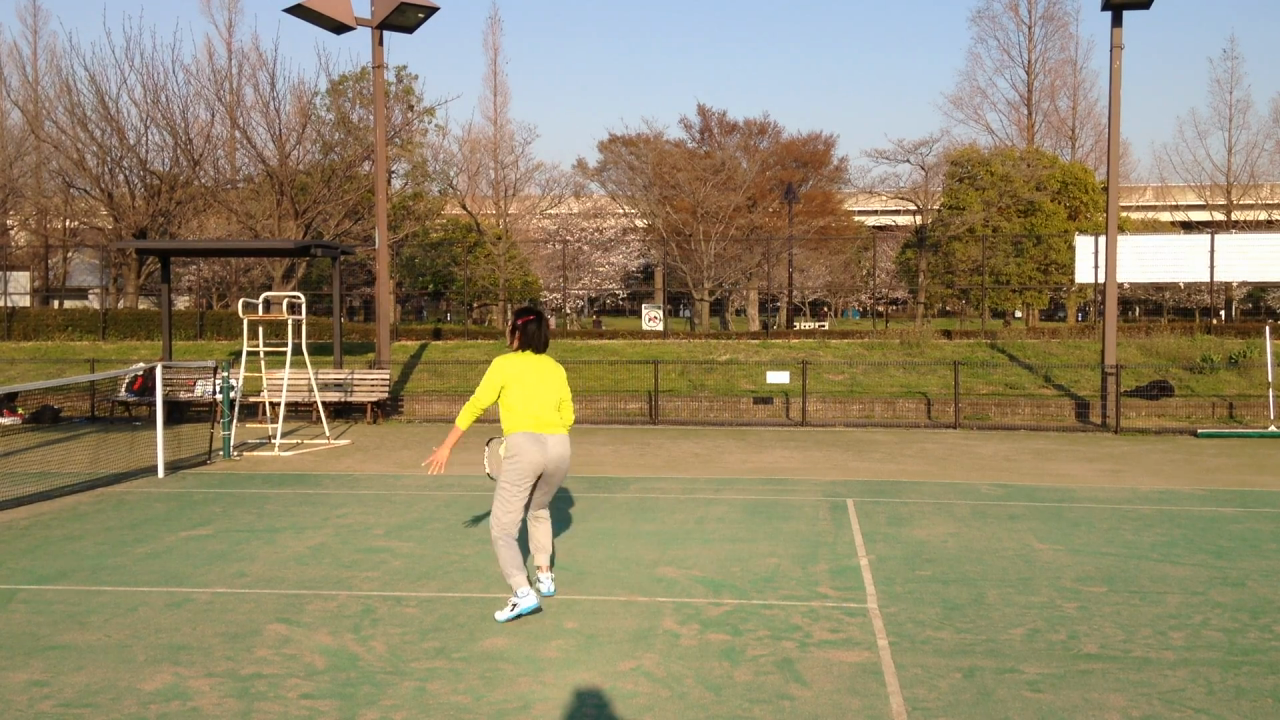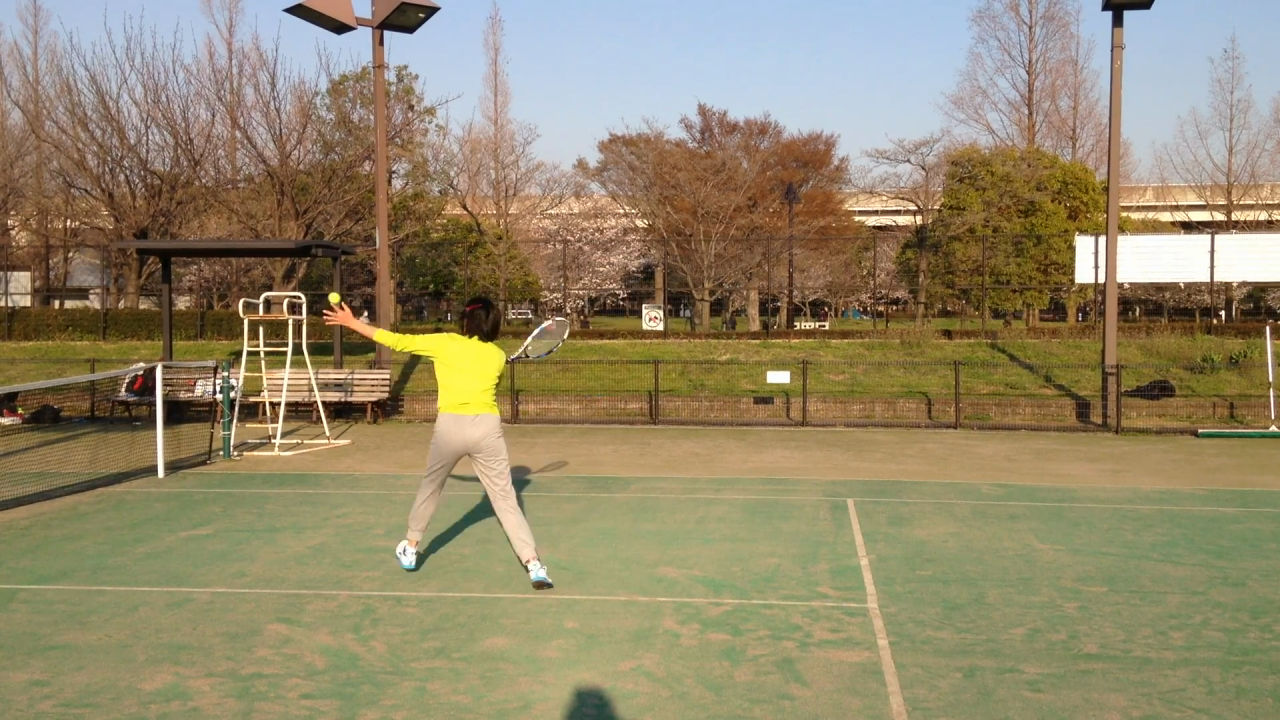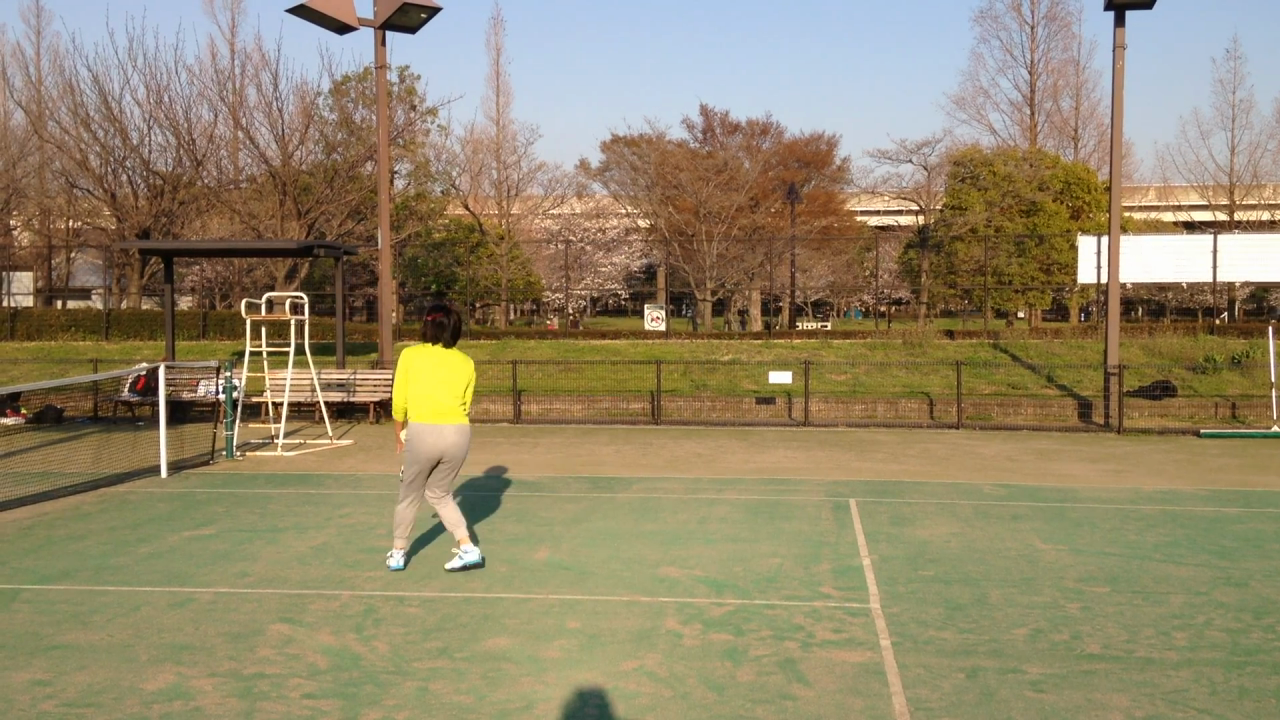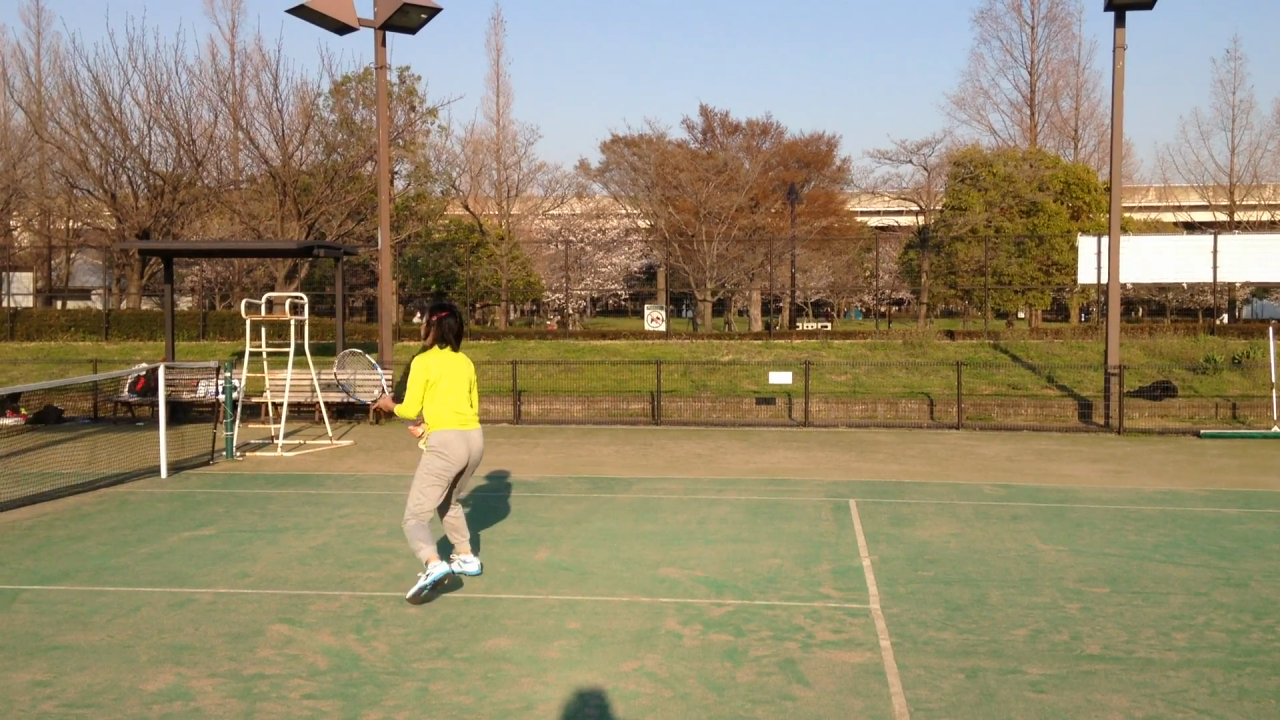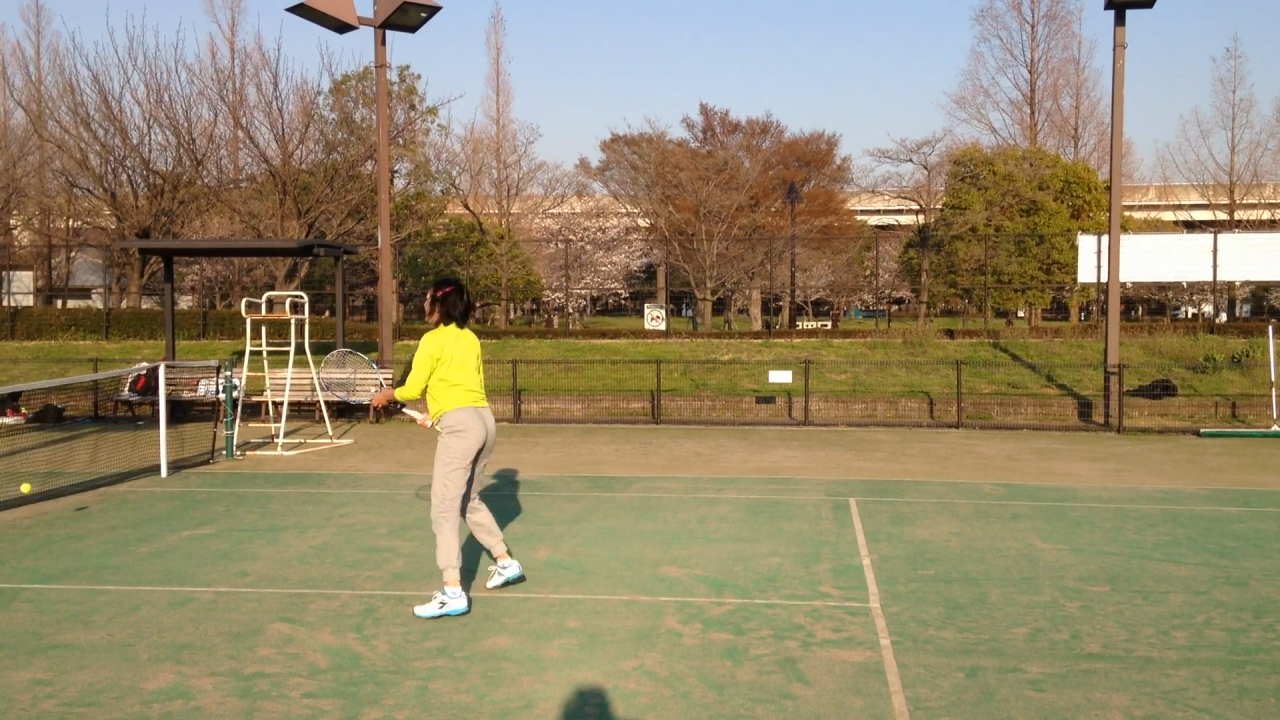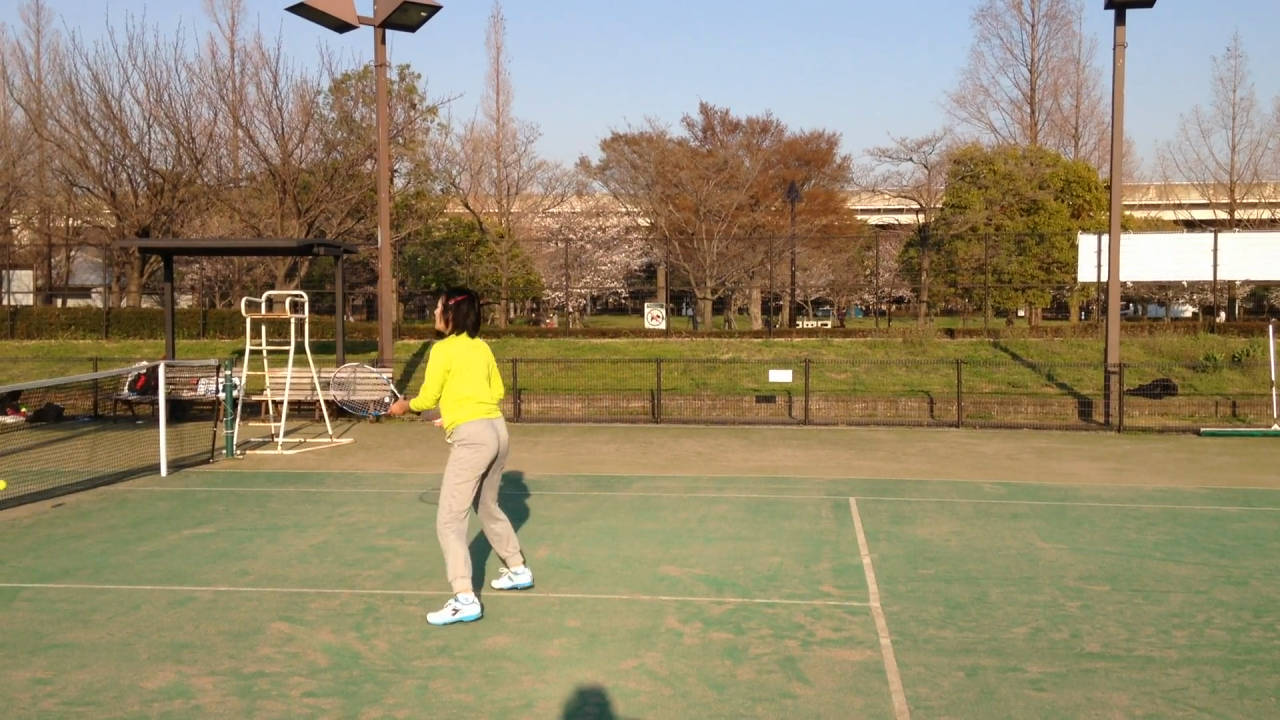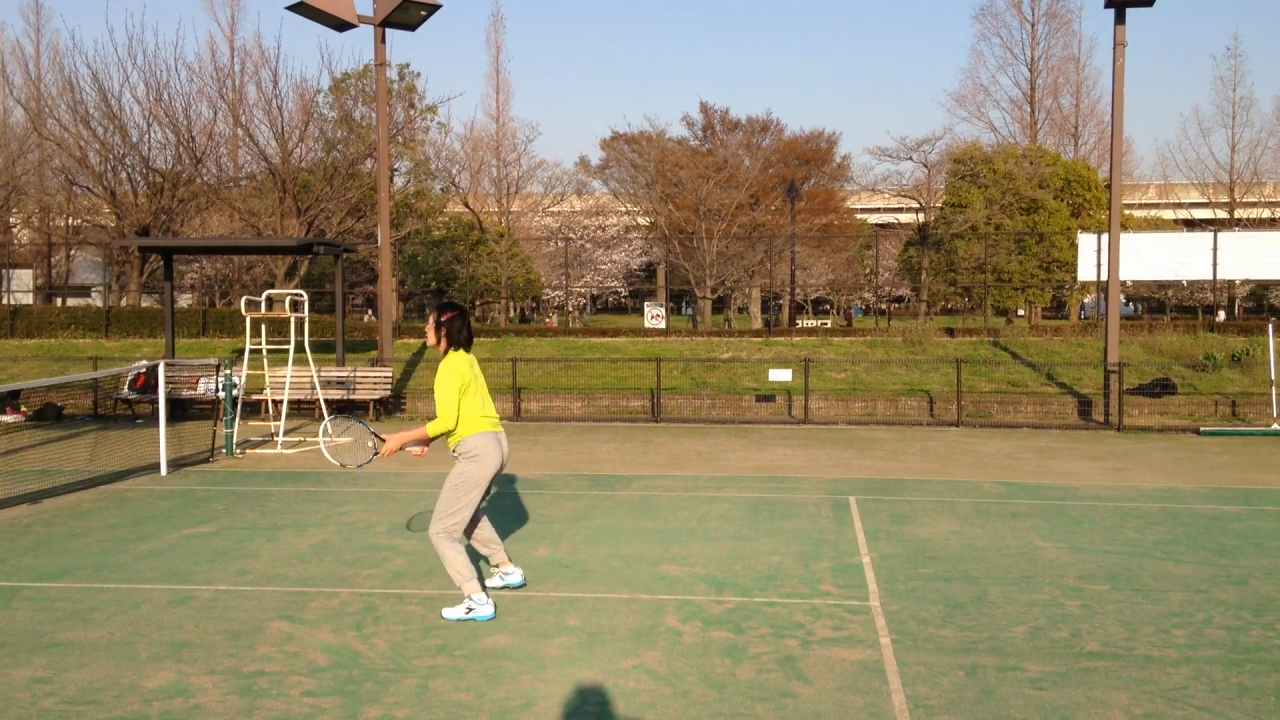
dt=0.4s
person 1, frame 1
left shoulder: (504, 364)
right shoulder: (555, 369)
left elbow: (474, 408)
left wrist: (446, 446)
left hip: (524, 448)
right hip: (559, 447)
left knee: (503, 530)
right knee: (538, 511)
left ankle: (523, 593)
right ankle: (544, 575)
person 1, frame 2
left shoulder: (446, 342)
right shoulder: (498, 355)
left elbow: (396, 341)
left wrist: (352, 323)
left hip: (451, 427)
right hip: (486, 427)
left knee: (431, 486)
right knee: (505, 502)
left ankle: (411, 548)
right ankle: (534, 565)
person 1, frame 3
left shoulder: (409, 355)
right shoulder: (466, 363)
left elbow: (399, 403)
left wrist: (399, 434)
left hip: (422, 432)
right hip: (458, 434)
left knee: (410, 495)
right knee: (439, 494)
left ankle: (398, 552)
right ankle: (468, 549)
person 1, frame 4
left shoulder: (423, 362)
right shoulder: (465, 362)
left elbow: (411, 410)
left wrist: (389, 405)
left hip: (446, 443)
right hip: (474, 440)
left knee: (415, 517)
right knee: (448, 502)
left ankle: (433, 566)
right ankle: (466, 557)
person 1, frame 5
left shoulder: (432, 340)
right shoulder: (471, 339)
left elbow: (412, 389)
left wrist: (387, 395)
right wrist: (439, 411)
left hip: (459, 426)
right hip: (483, 419)
left knee: (444, 511)
right knee: (470, 500)
left ankle: (452, 592)
right ankle: (505, 563)
person 1, frame 6
left shoulder: (442, 350)
right shoulder: (481, 347)
left elbow: (426, 400)
left wrist: (403, 405)
left hip: (472, 438)
right hip: (496, 430)
left knee: (450, 522)
right knee: (488, 506)
left ankle: (465, 600)
right ankle: (518, 569)
person 1, frame 7
left shoulder: (451, 366)
right shoulder: (464, 360)
left elbow: (446, 421)
left wrist: (401, 438)
right wrist: (427, 443)
left hip: (476, 451)
right hip: (495, 445)
left knee: (442, 531)
right knee: (469, 517)
left ankle: (477, 600)
right ankle: (507, 569)
